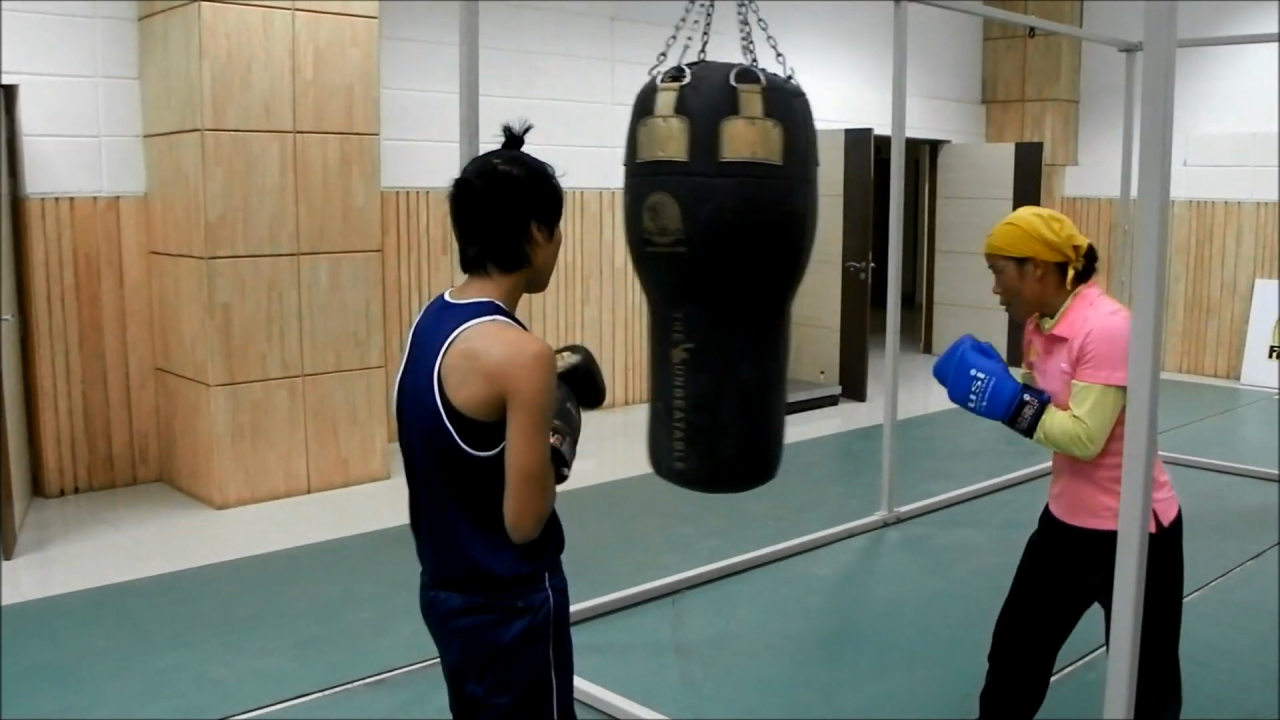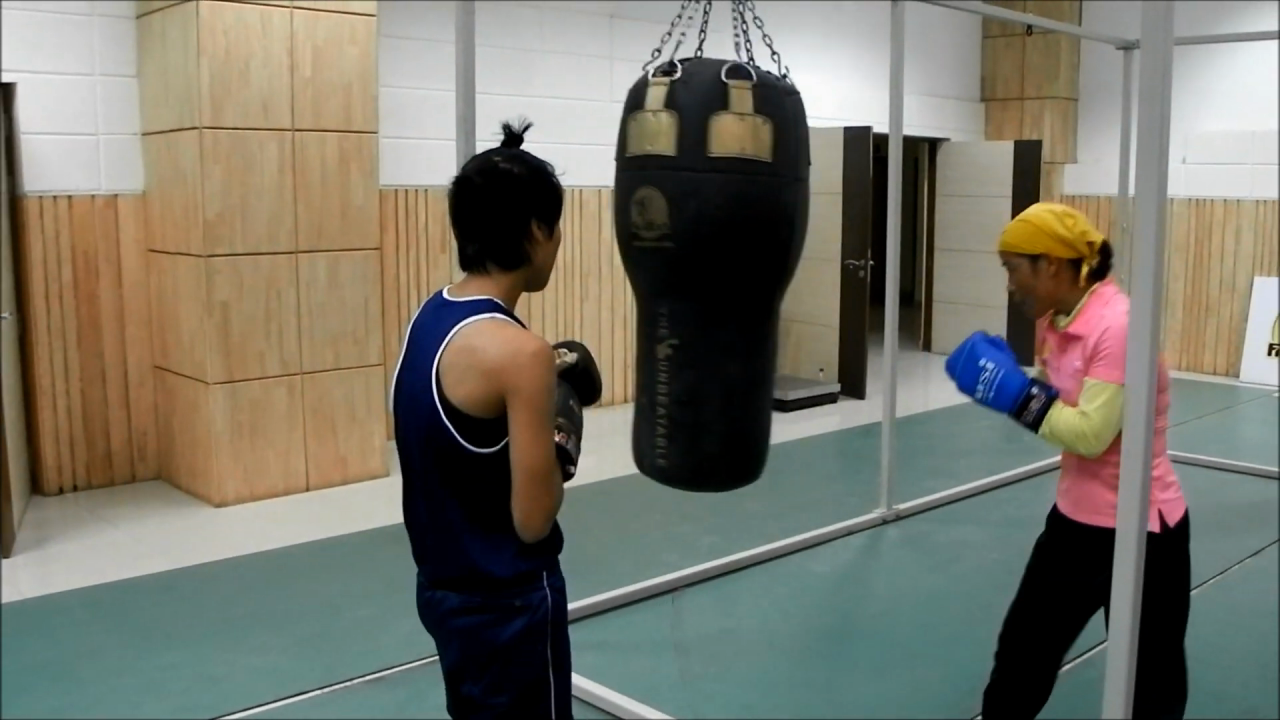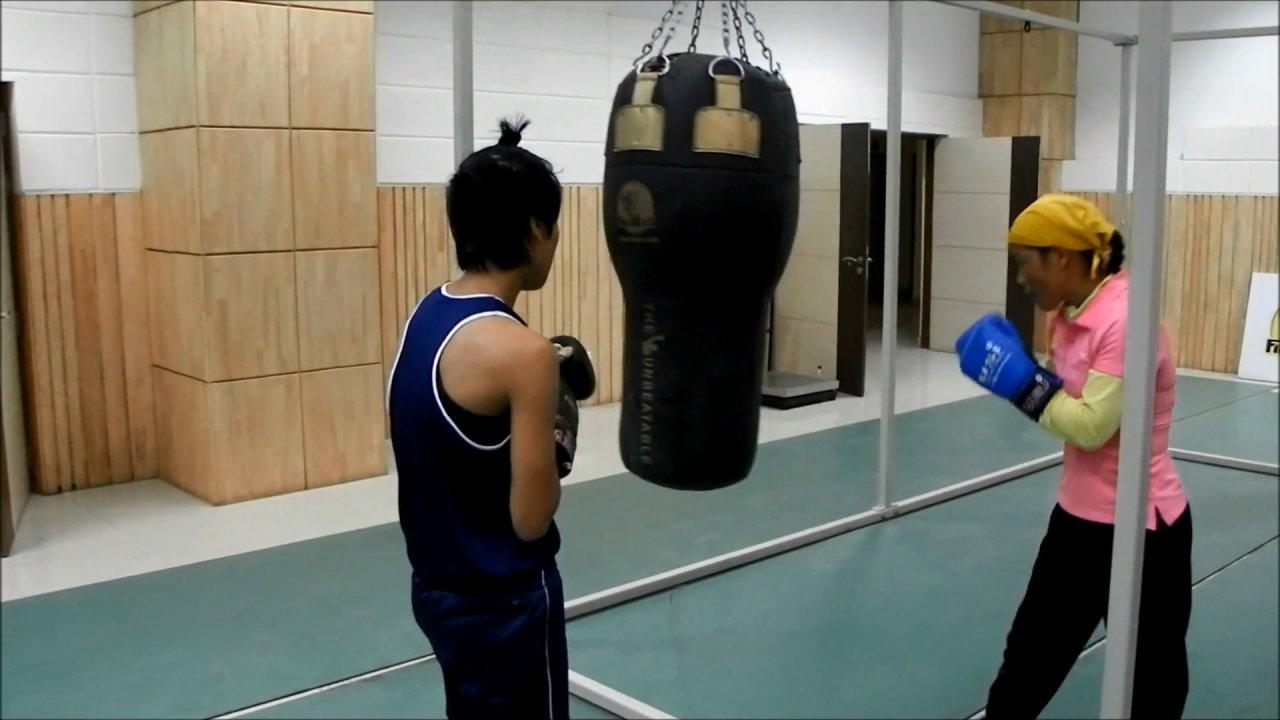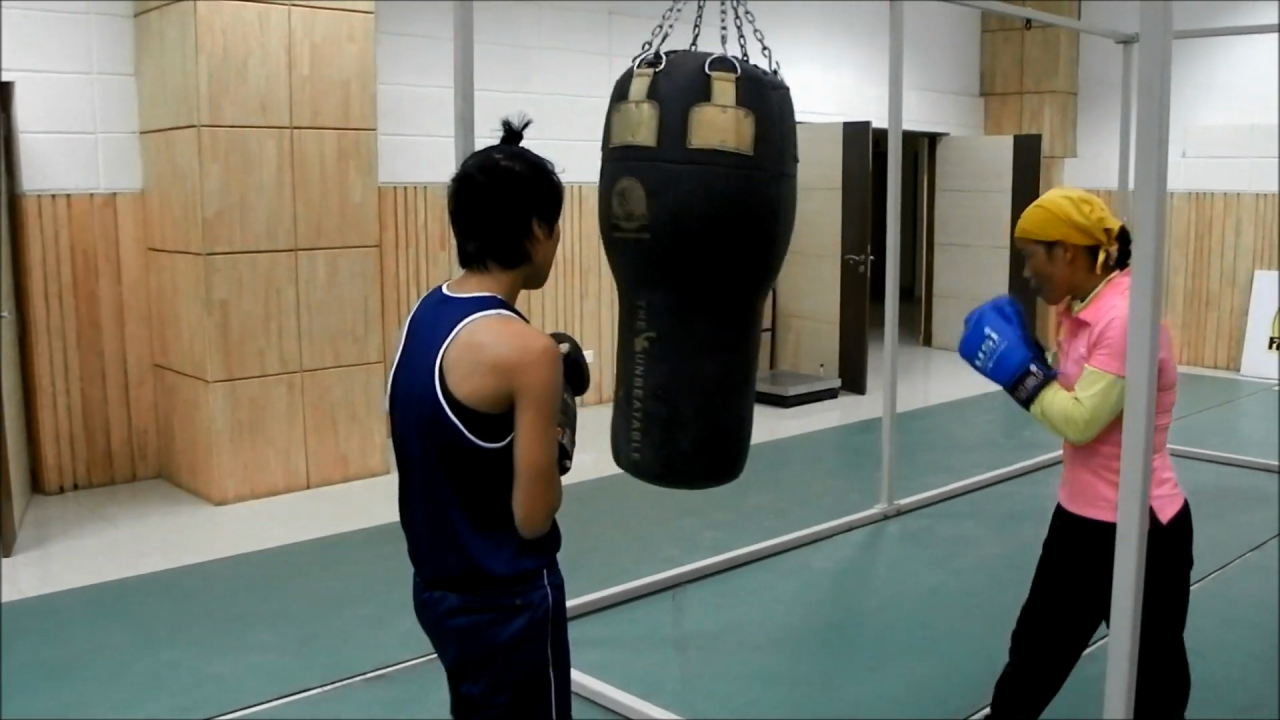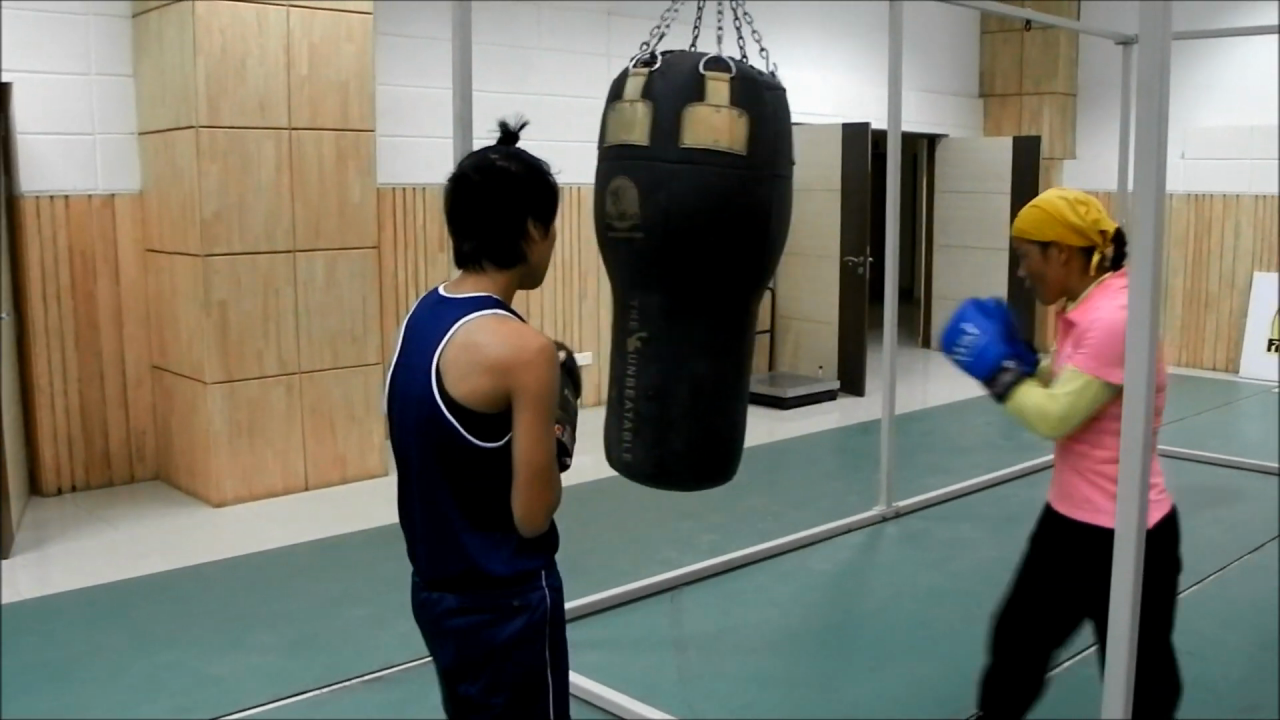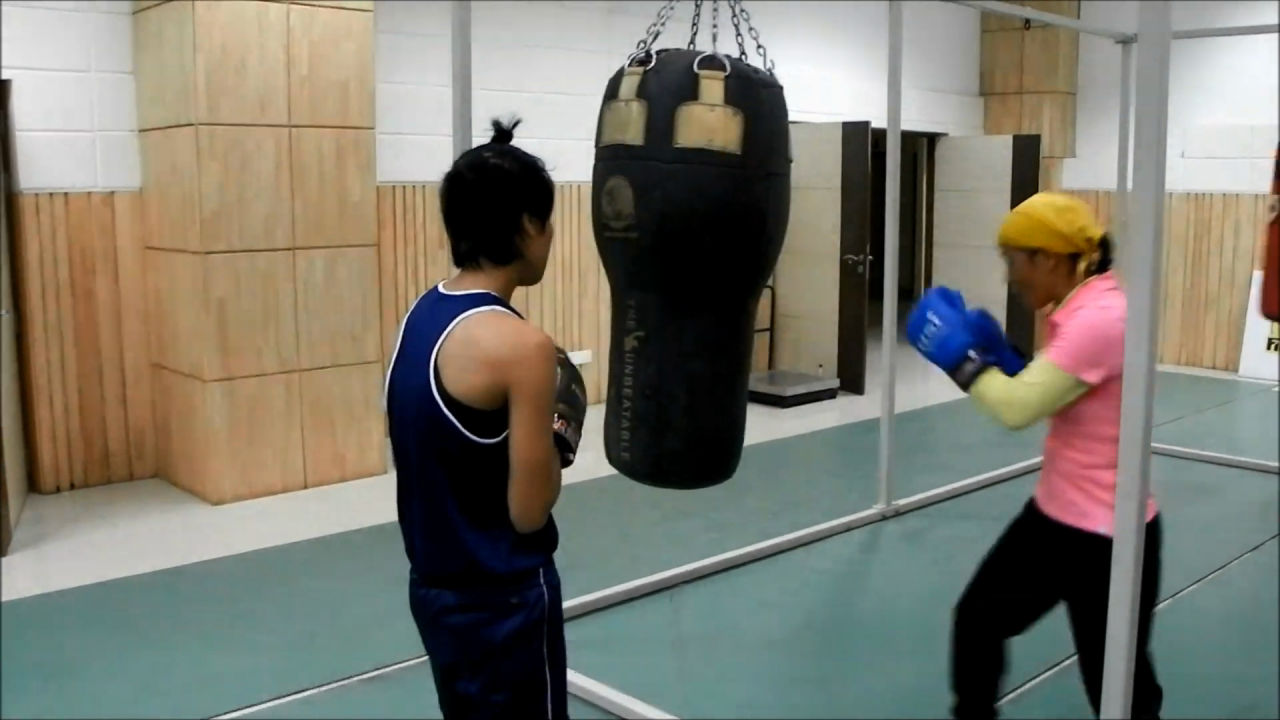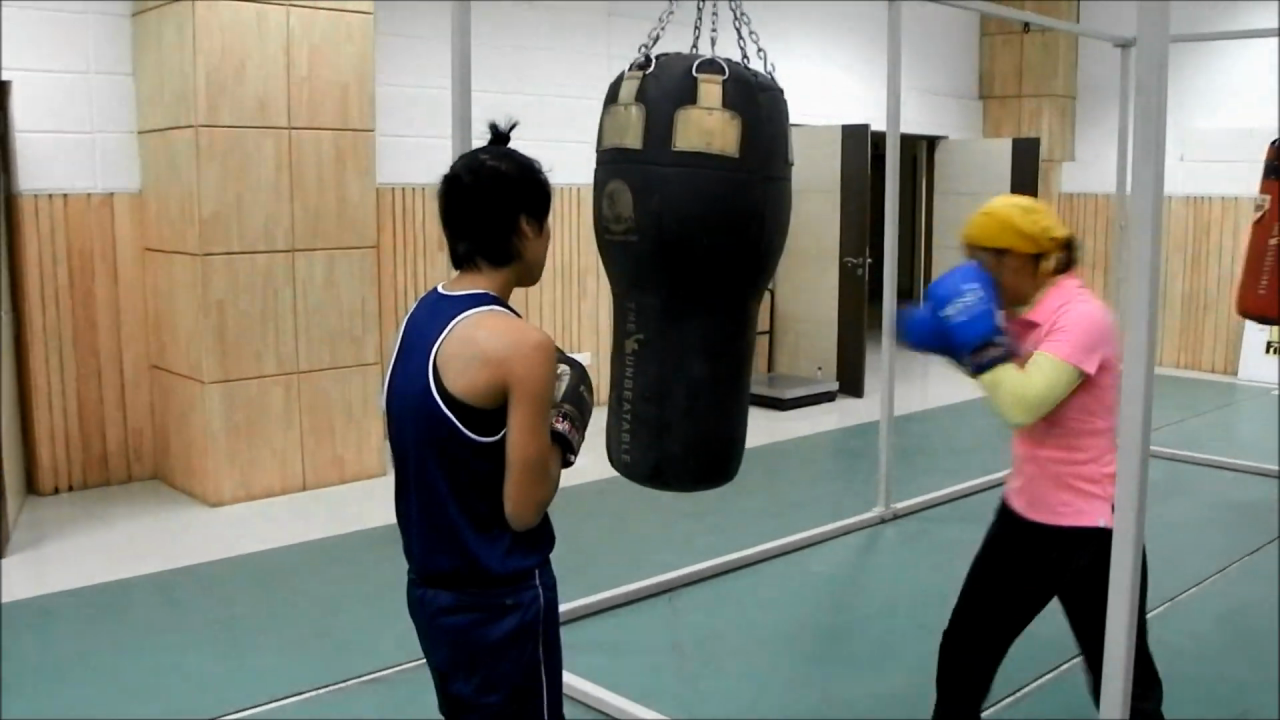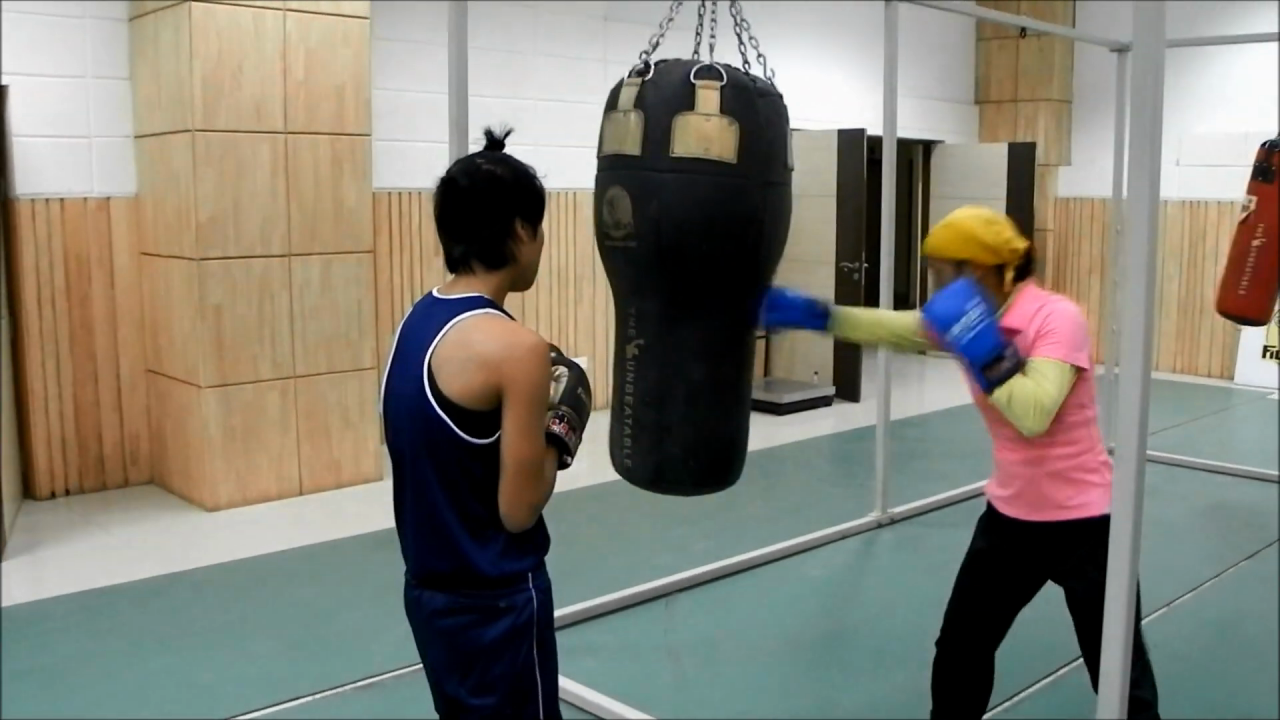
dt=0.1s
person 1, frame 1
left shoulder: (433, 319)
right shoulder: (518, 354)
right elbow: (524, 522)
right wrist: (557, 440)
left hip: (447, 585)
right hip: (508, 601)
person 1, frame 2
left shoulder: (430, 316)
right shoulder: (517, 351)
right elbow: (533, 521)
right wrist: (561, 437)
left hip: (444, 584)
right hip: (506, 599)
person 1, frame 3
left shoulder: (426, 315)
right shoulder: (519, 350)
right elbow: (531, 519)
right wrist: (557, 437)
left hip: (439, 584)
right hip: (502, 600)
person 1, frame 4
left shoulder: (426, 314)
right shoulder: (523, 348)
right elbow: (533, 516)
right wrist: (555, 432)
left hip: (439, 583)
right hip: (504, 599)
person 1, frame 5
left shoulder: (423, 316)
right shoulder: (521, 349)
right elbow: (531, 515)
right wrist: (557, 431)
left hip: (438, 586)
right hip: (503, 601)
person 1, frame 6
left shoulder: (422, 314)
right shoulder: (520, 345)
right elbow: (529, 511)
right wrist: (562, 424)
left hip: (435, 584)
right hip: (501, 598)
person 1, frame 7
left shoulder: (423, 316)
right shoulder: (519, 345)
right elbow: (524, 508)
right wrist: (566, 425)
left hip: (434, 585)
right hip: (497, 599)
person 1, frame 8
left shoulder: (418, 321)
right shoulder: (513, 348)
right elbow: (519, 509)
right wrist: (563, 427)
left hip: (431, 587)
right hip: (492, 602)
person 2, frame 1
left shoulder: (1108, 328)
right shoulder: (1040, 326)
left elbow: (1086, 438)
left wrist: (1006, 399)
right wrist: (989, 383)
right hip: (1066, 522)
right knee: (1015, 649)
person 2, frame 2
left shoulder: (1119, 326)
right shoulder: (1053, 323)
left elbow: (1091, 436)
left wrist: (1015, 393)
right wrist: (1001, 379)
left hip: (1140, 536)
right hip: (1074, 520)
right knee: (1022, 649)
person 2, frame 3
left shoulder: (1126, 320)
right shoulder: (1068, 315)
left elbow: (1091, 428)
left wrist: (1018, 378)
right wrist: (1021, 370)
left hip: (1140, 532)
right hip: (1078, 518)
right knee: (1032, 646)
person 2, frame 4
left shoulder: (1127, 318)
right shoulder: (1075, 308)
left elbow: (1081, 422)
left wrist: (1015, 367)
right wrist: (1026, 356)
right hip: (1078, 515)
right knee: (1036, 643)
person 2, frame 5
left shoulder: (1114, 317)
right shoulder: (1085, 309)
left elbow: (1053, 418)
left wrist: (991, 361)
right wrist: (1019, 357)
left hip: (1124, 531)
right hip: (1070, 516)
right knee: (1016, 634)
person 2, frame 6
left shoulder: (1100, 320)
right shoulder: (1075, 311)
left elbow: (1017, 408)
left wrist: (958, 354)
right wrist: (1000, 356)
left hip: (1105, 535)
right hip: (1054, 516)
right knee: (976, 621)
person 2, frame 7
left shoulder: (1080, 316)
right shoulder: (1021, 312)
left elbow: (1022, 405)
left wrist: (981, 342)
right wrist: (943, 339)
left hip: (1088, 527)
right hip: (1027, 517)
right knee: (964, 645)
person 2, frame 8
left shoulder: (1058, 317)
right shoulder: (972, 317)
left elbow: (1035, 417)
right elbow: (889, 327)
left wrist: (987, 350)
right wrist: (809, 312)
left hip: (1085, 523)
right hip: (1011, 515)
left knee: (1121, 673)
right knee: (960, 648)
